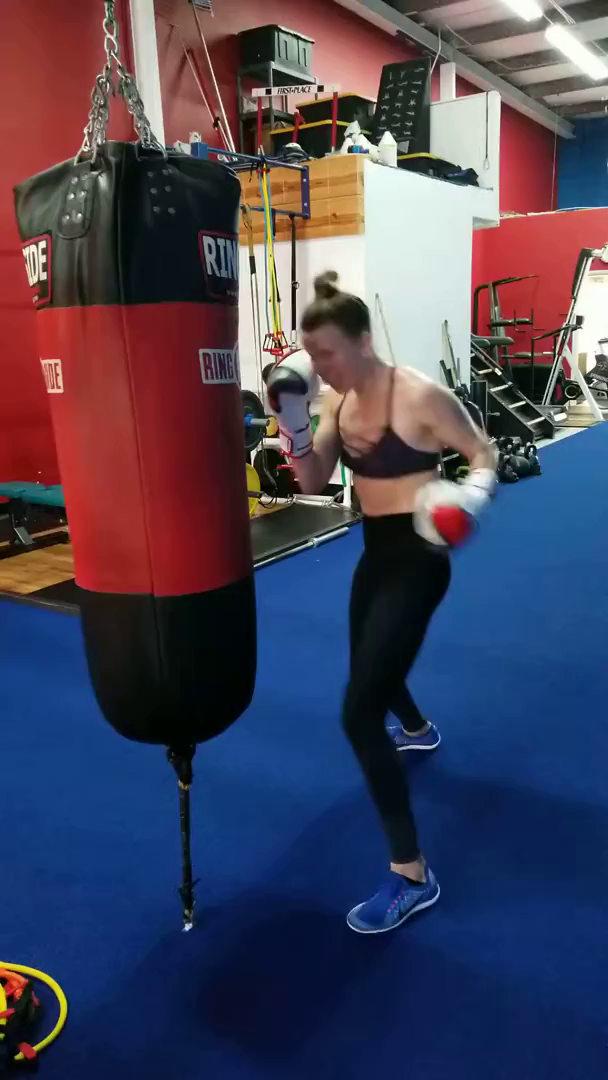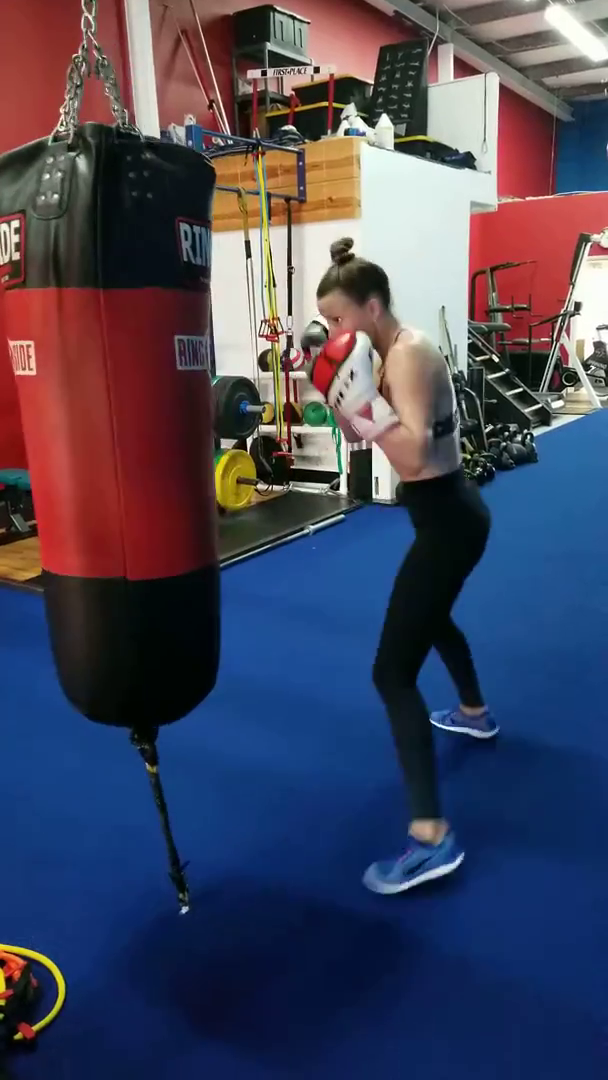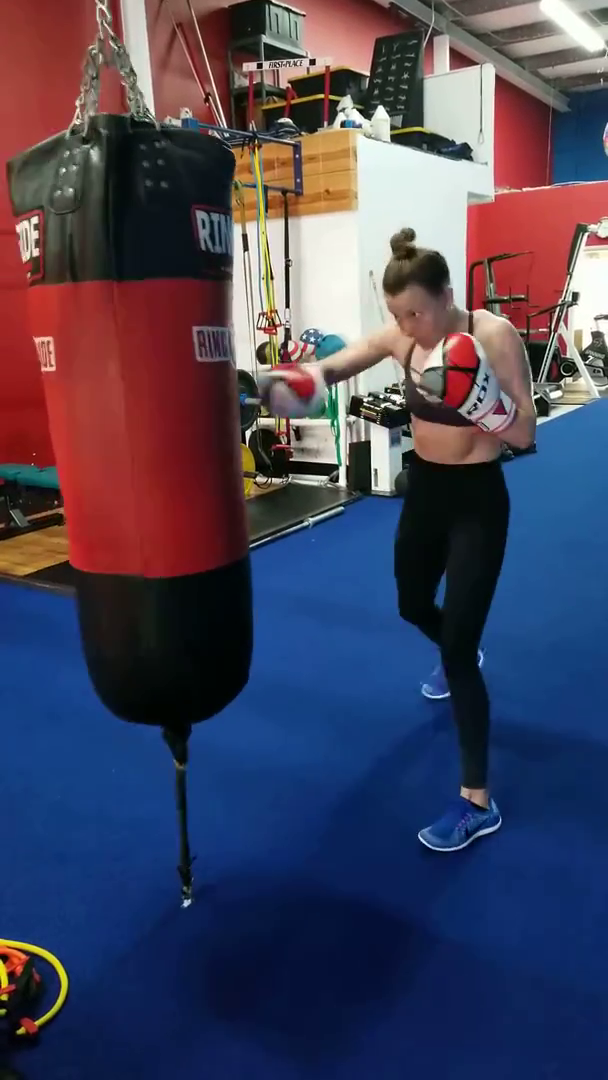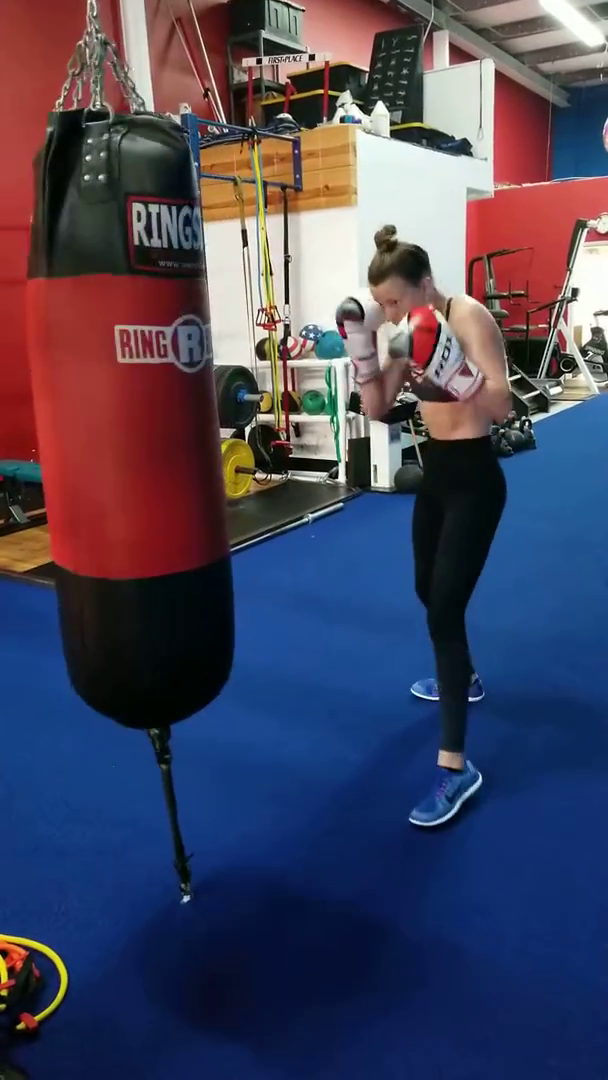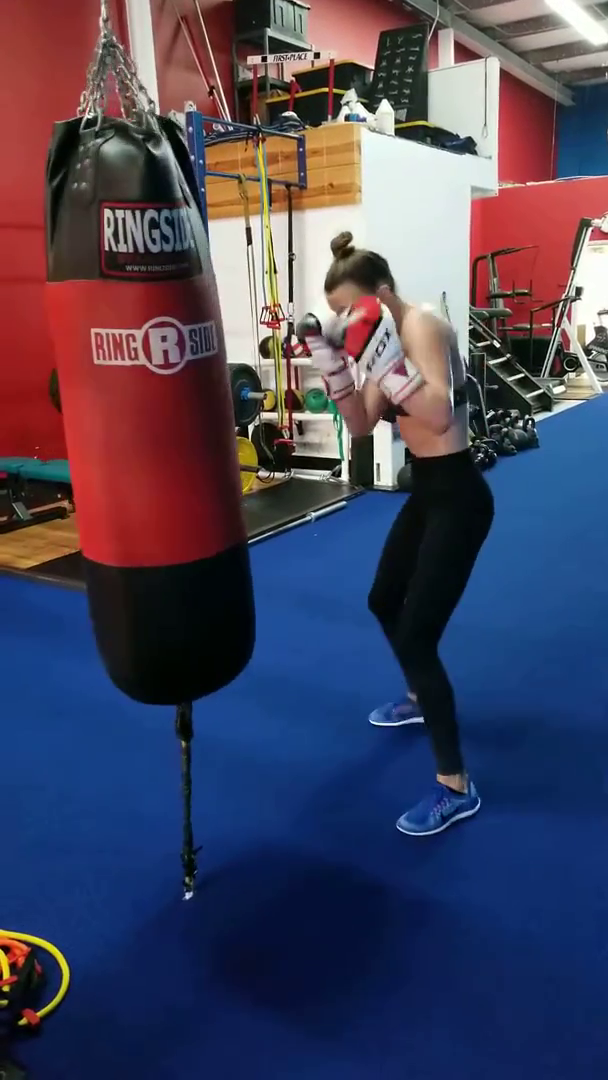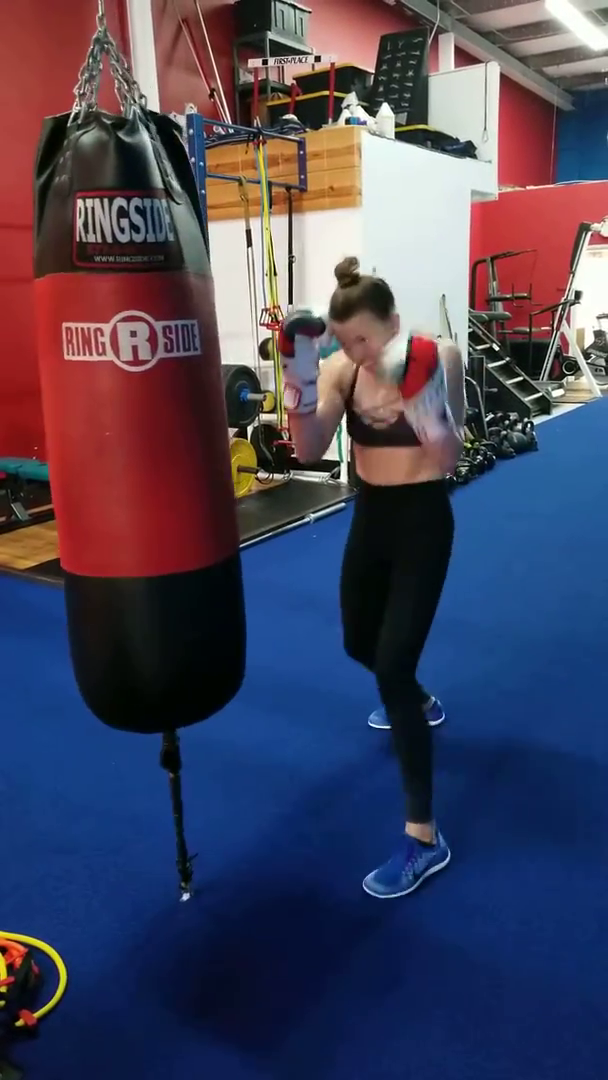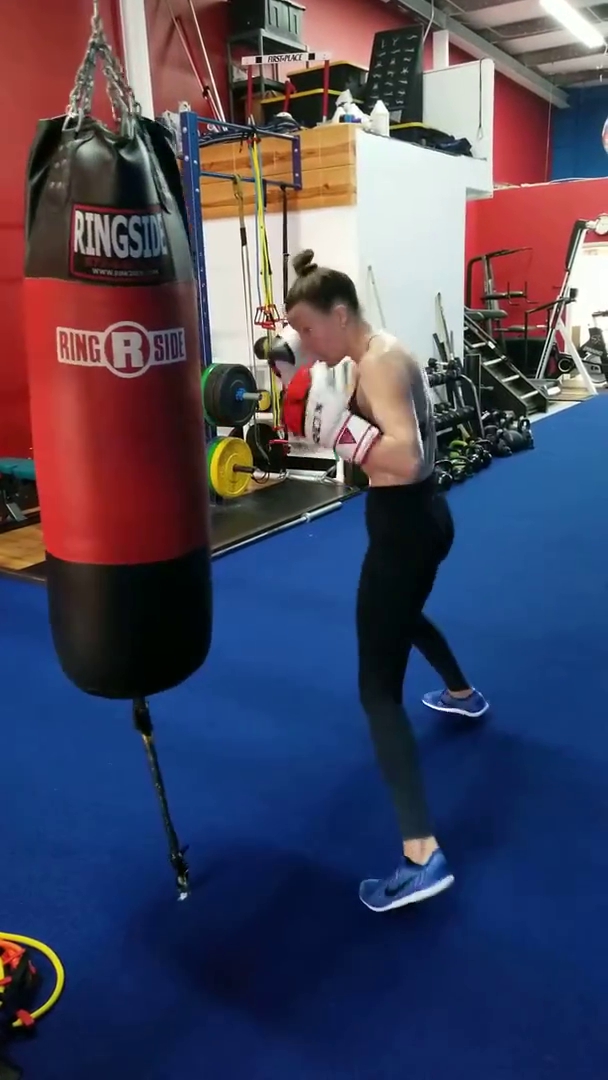
dt=0.5s
person 1, frame 1
left shoulder: (418, 393)
right shoulder: (343, 405)
left elbow: (484, 462)
right elbow: (313, 479)
left wrist: (461, 500)
right wrist: (293, 420)
left hip: (415, 559)
right hip: (381, 552)
left knee: (358, 717)
right knee: (372, 665)
left ankle: (411, 874)
right ankle: (416, 728)
person 1, frame 2
left shoulder: (407, 352)
right shoulder: (393, 350)
left elbow: (412, 455)
right elbow: (374, 432)
left wrist: (355, 394)
right wrist: (345, 382)
left hip: (446, 523)
right hip: (456, 511)
left knee: (392, 673)
right knee: (431, 615)
left ankle: (431, 837)
right ankle: (475, 712)
person 1, frame 3
left shoulder: (495, 333)
right shoulder: (398, 336)
left elbow: (522, 433)
right elbow: (336, 367)
left wrist: (481, 386)
right wrist: (307, 379)
left hip: (477, 500)
right hip: (422, 491)
left knee: (458, 647)
right knee: (414, 607)
left ankle: (477, 802)
right ankle: (460, 660)
person 1, frame 4
left shoulder: (468, 316)
right shoulder: (409, 333)
left elbow: (500, 405)
right elbow: (375, 409)
left wrist: (446, 359)
right wrist: (361, 344)
left hip: (472, 476)
right hip: (436, 470)
left knee: (444, 610)
right knee: (428, 588)
left ankle: (454, 767)
right ankle: (462, 677)
person 1, frame 5
left shoulder: (421, 326)
right shoulder: (380, 338)
left elbow: (440, 416)
right elbow: (361, 425)
left wrist: (384, 364)
right wrist: (332, 361)
left hip: (458, 497)
right hip: (425, 492)
left knee: (414, 637)
right knee: (382, 604)
left ankle: (454, 787)
right ankle: (422, 700)
person 1, frame 6
left shoulder: (439, 356)
right shoulder: (340, 368)
left elbow: (445, 461)
right elbow: (308, 449)
left wrist: (422, 396)
right wrist: (298, 370)
left hip: (422, 523)
right hip: (369, 517)
left knee: (391, 667)
right knee: (361, 643)
left ankle: (423, 837)
right ankle: (421, 705)
person 1, frame 7
left shoulder: (381, 362)
right shoulder: (371, 354)
left elbow: (405, 459)
right elbow: (360, 433)
left wrist: (336, 421)
right wrist: (312, 399)
left hip: (403, 526)
right hip: (422, 517)
left knee: (378, 686)
right knee: (400, 613)
left ankle: (422, 856)
right ankle: (462, 693)
